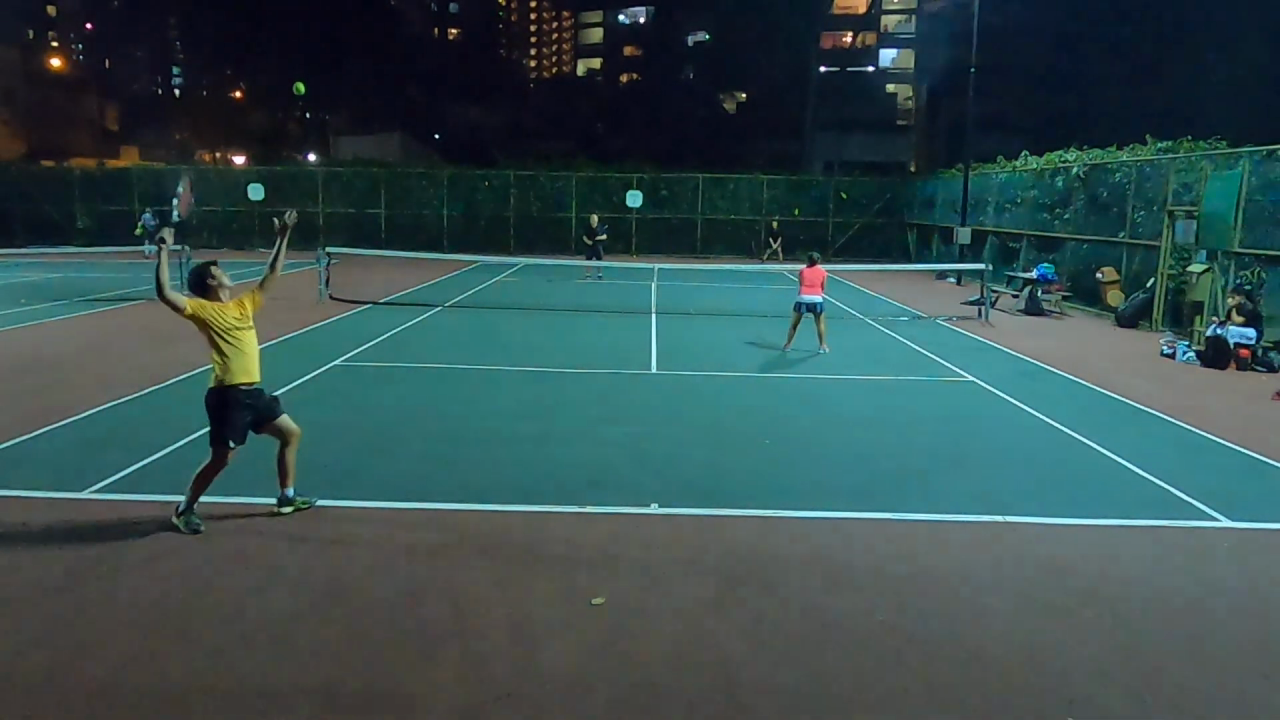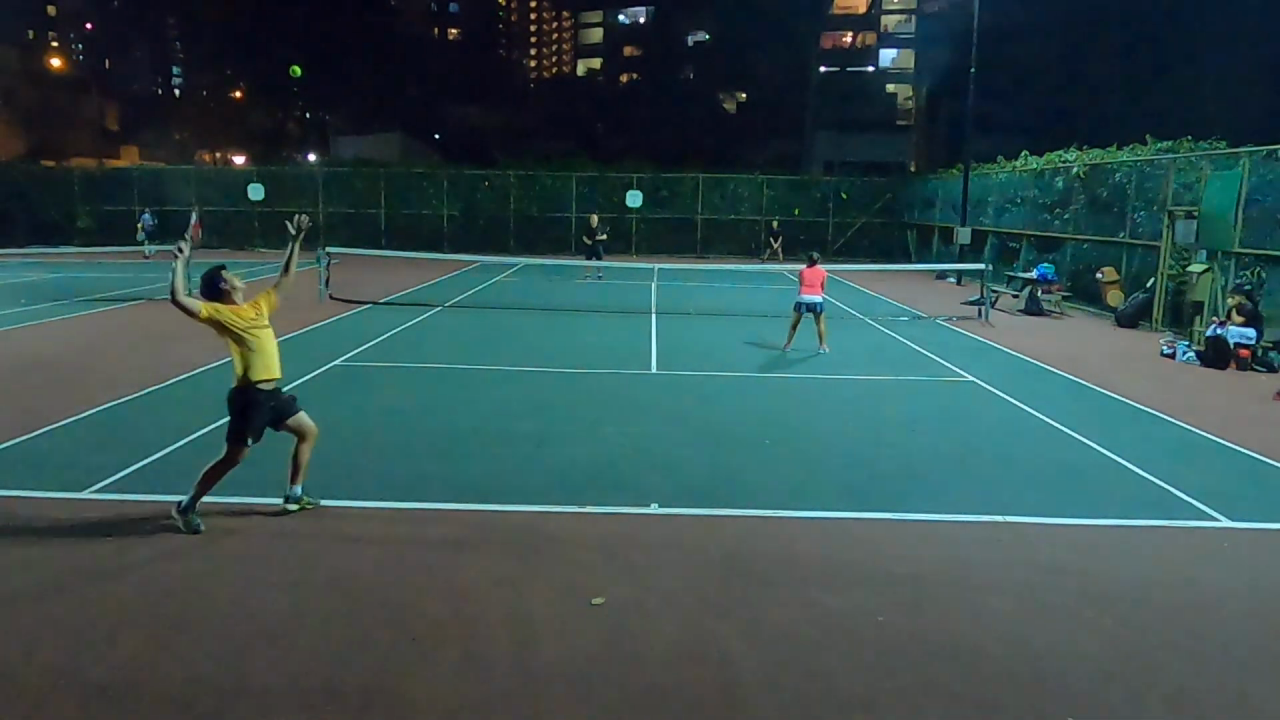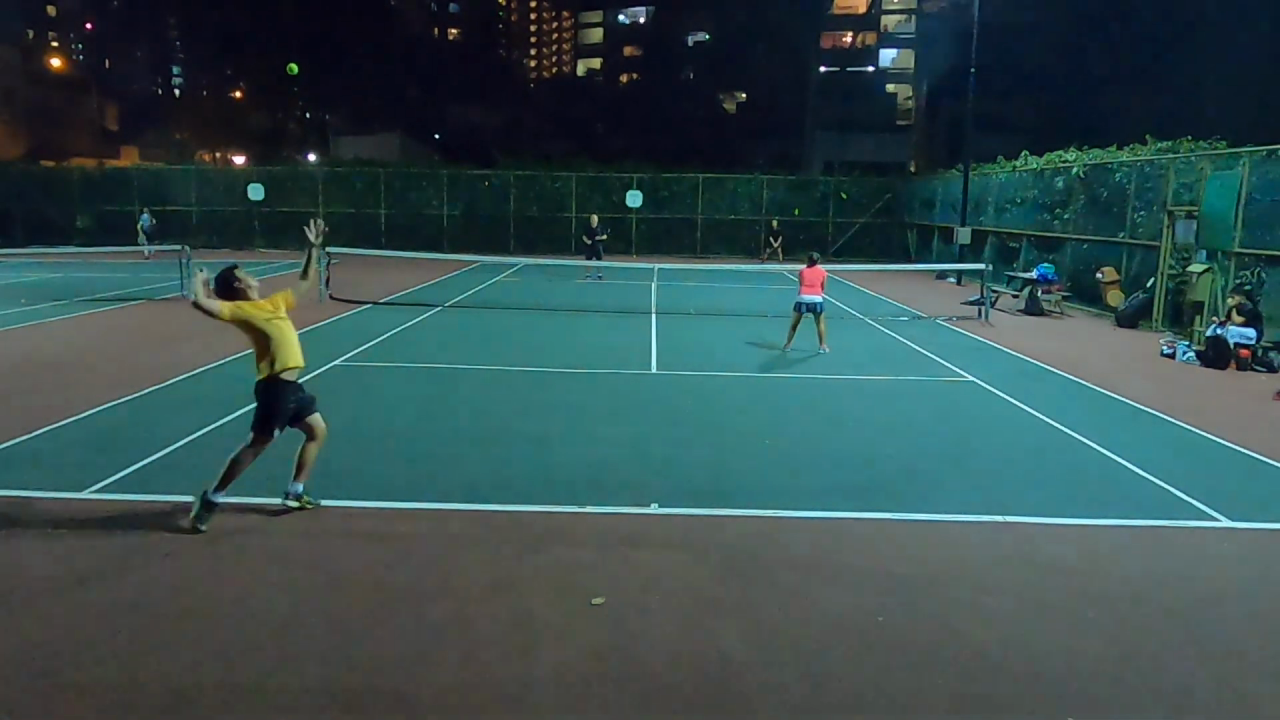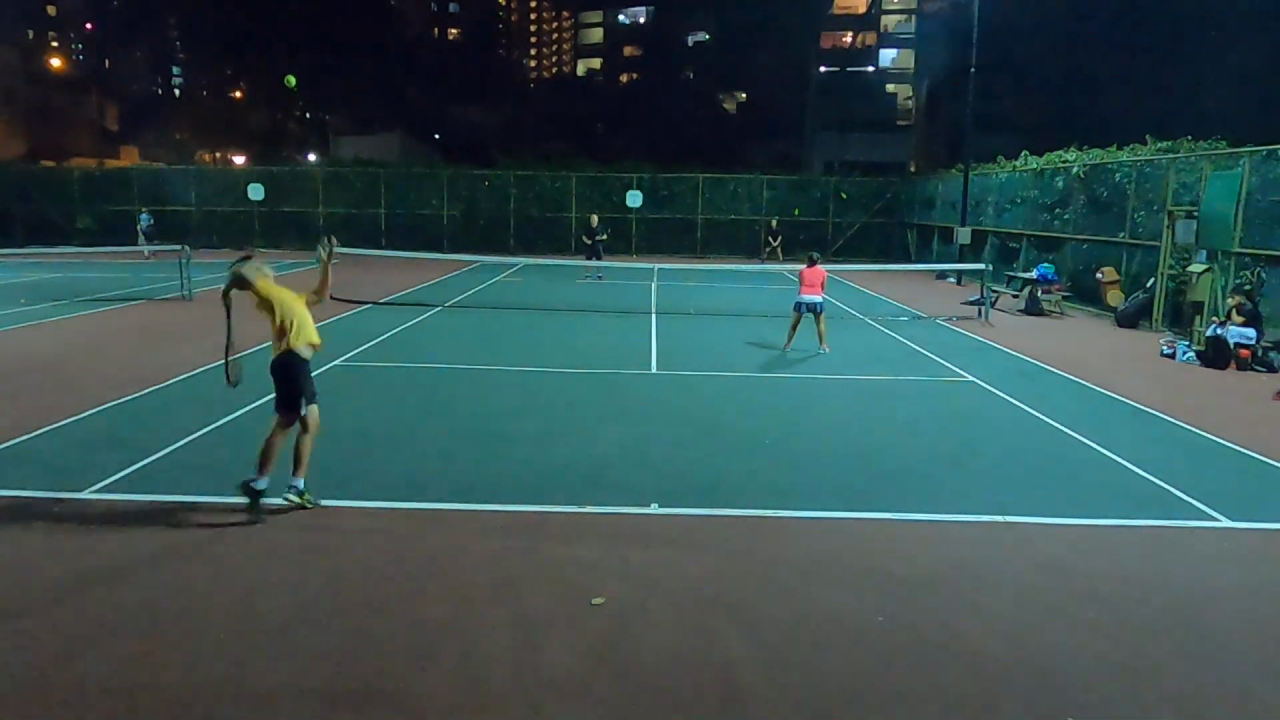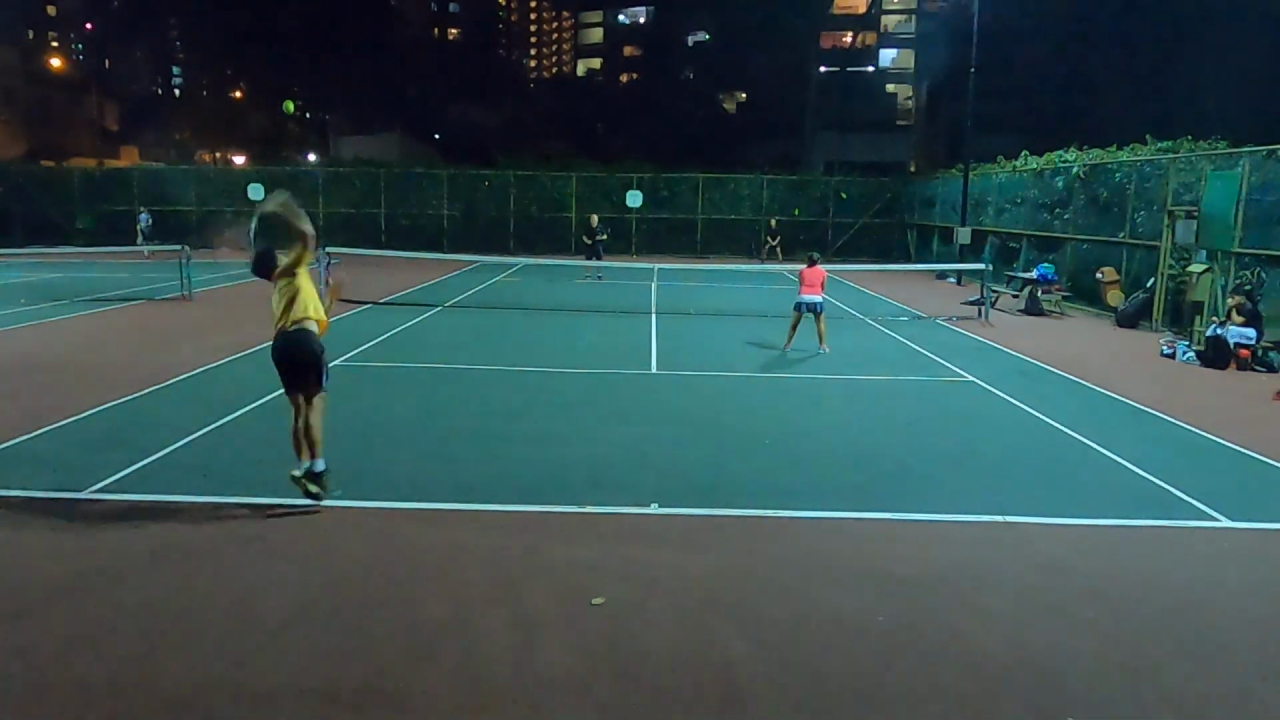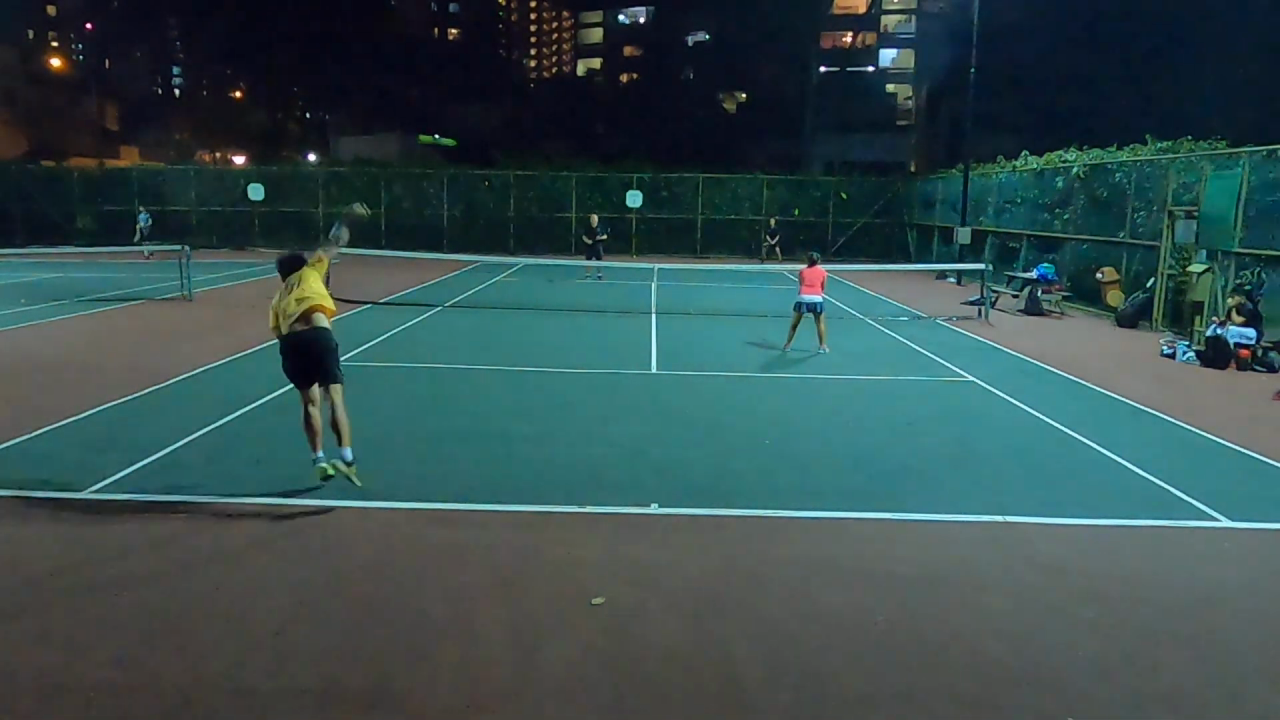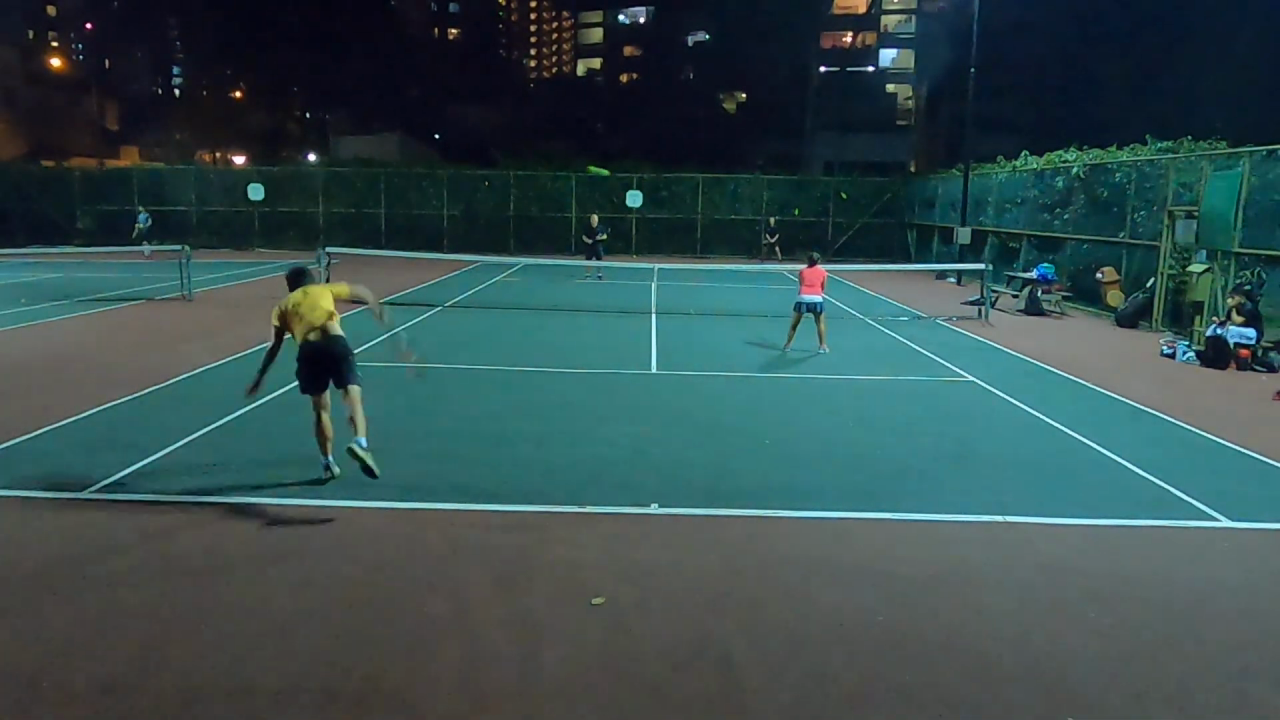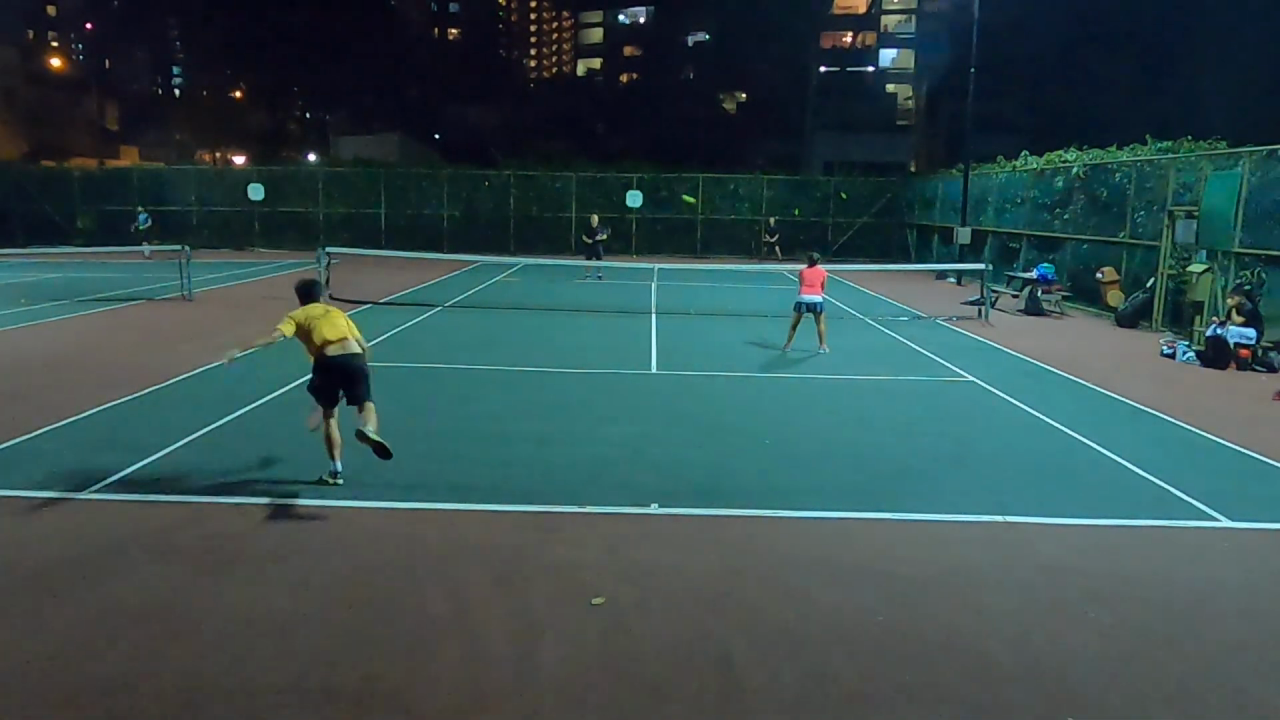
dt=0.1s
person 1, frame 1
left shoulder: (244, 305)
right shoulder: (203, 310)
left elbow: (272, 275)
right elbow: (165, 293)
left wrist: (282, 237)
right wrist: (164, 251)
left hip: (253, 392)
right hip: (228, 396)
left knee: (292, 434)
right knee: (221, 458)
left ankle: (287, 497)
right ankle: (186, 509)
person 1, frame 2
left shoulder: (259, 306)
right shoulder: (218, 313)
left elbow: (286, 276)
right elbow: (178, 299)
left wrist: (296, 240)
right wrist: (180, 261)
left hip: (271, 391)
right hip: (250, 394)
left knee: (309, 432)
right knee: (234, 456)
left ankle: (294, 495)
right ankle: (187, 507)
person 1, frame 3
left shoulder: (275, 302)
right shoulder: (241, 309)
left elbow: (307, 282)
right elbow: (200, 303)
left wrist: (314, 246)
right wrist: (198, 283)
left hip: (290, 384)
right hip: (276, 385)
left knee: (318, 431)
right knee: (256, 445)
left ankle: (295, 492)
right ankle: (210, 499)
person 1, frame 4
left shoulder: (286, 296)
right shoulder: (265, 290)
left elbow: (321, 294)
right elbow: (244, 272)
left wrist: (327, 260)
left hip: (297, 365)
right hip: (292, 361)
left knee: (310, 425)
right knee: (284, 423)
left ankle: (297, 488)
right ankle: (258, 484)
person 1, frame 5
left shoulder: (284, 286)
right shoulder: (293, 270)
right elbow: (307, 237)
left wrist: (328, 300)
right wrist: (285, 207)
left hip: (283, 344)
right hip: (303, 340)
left knee: (301, 408)
right knee: (314, 405)
left ankle: (303, 467)
right ankle: (315, 469)
person 1, frame 6
left shoulder: (278, 299)
right shoulder: (310, 273)
left elbow: (278, 334)
right elbow: (333, 243)
right wrist: (348, 216)
left hip: (292, 345)
right hip: (317, 336)
left knee: (310, 403)
right knee: (334, 398)
left ankle: (320, 460)
right ankle: (346, 457)
person 1, frame 7
left shoulder: (284, 306)
right shoulder: (324, 290)
left elbow: (274, 346)
right elbow: (360, 293)
left wrist: (258, 379)
right wrist: (377, 306)
left hip: (308, 351)
right hip: (335, 344)
left knee: (320, 408)
right knee: (353, 397)
left ankle: (329, 465)
right ankle: (359, 444)
person 1, frame 8
left shoulder: (297, 316)
right shoulder: (337, 313)
left elbow: (275, 336)
right elbow: (363, 346)
left wrist: (241, 350)
right wrist: (362, 366)
left hip: (327, 362)
right hip: (353, 359)
left knee: (328, 416)
right knee: (367, 408)
left ankle: (335, 471)
right ankle: (368, 431)
